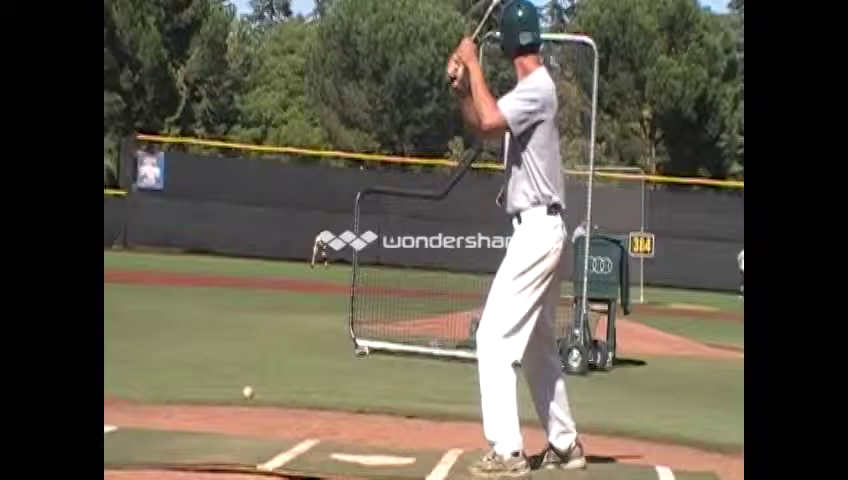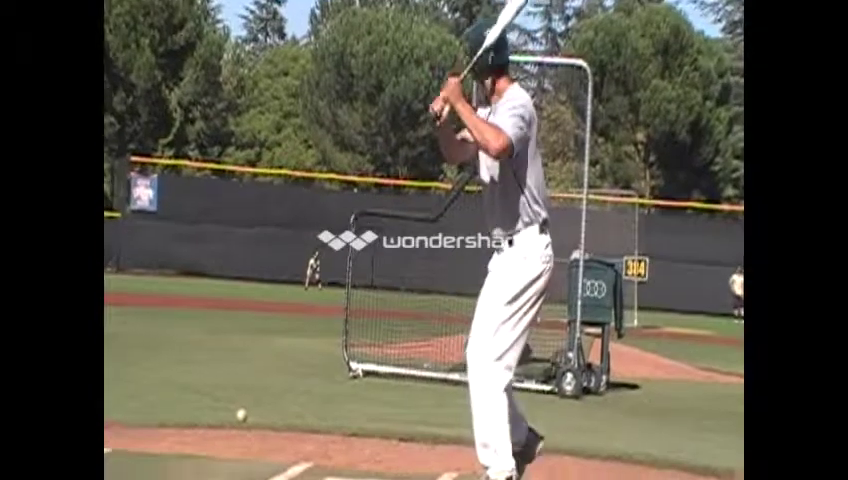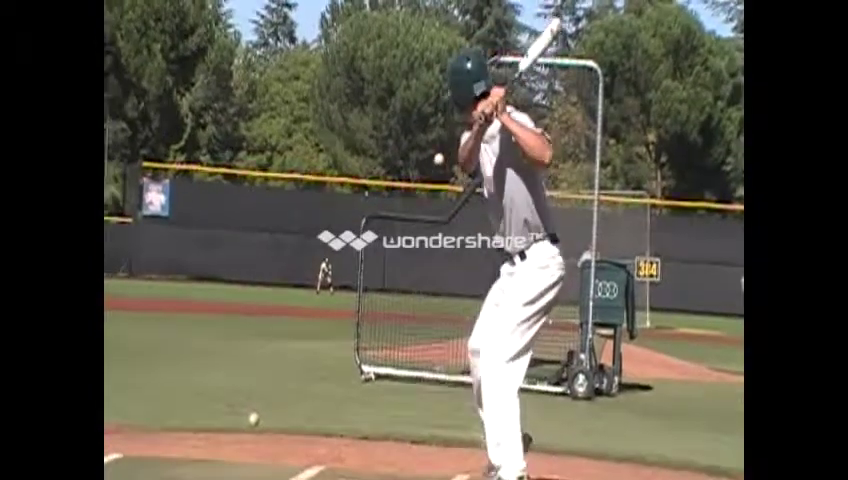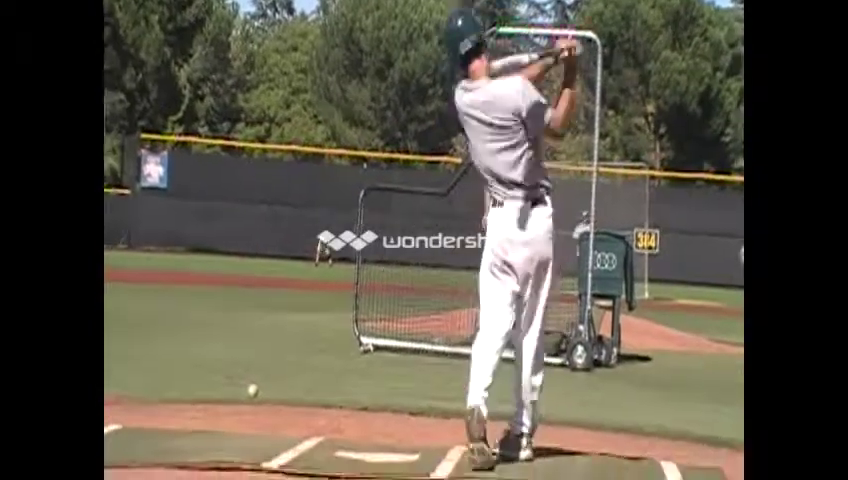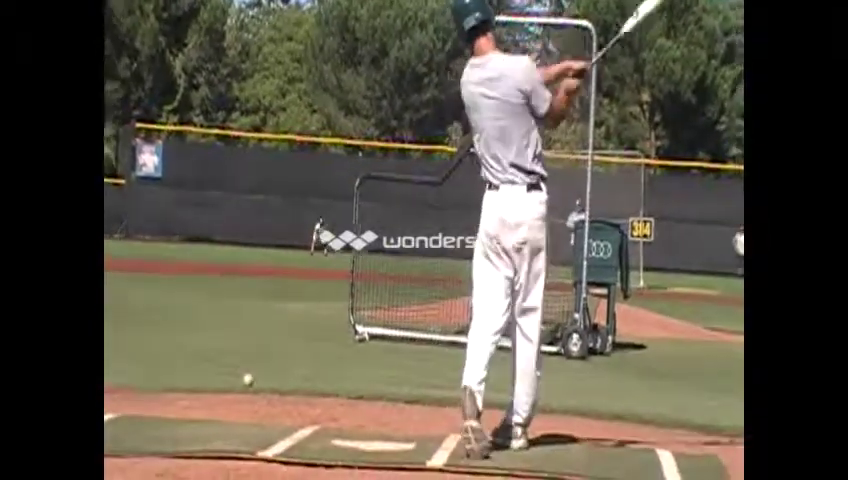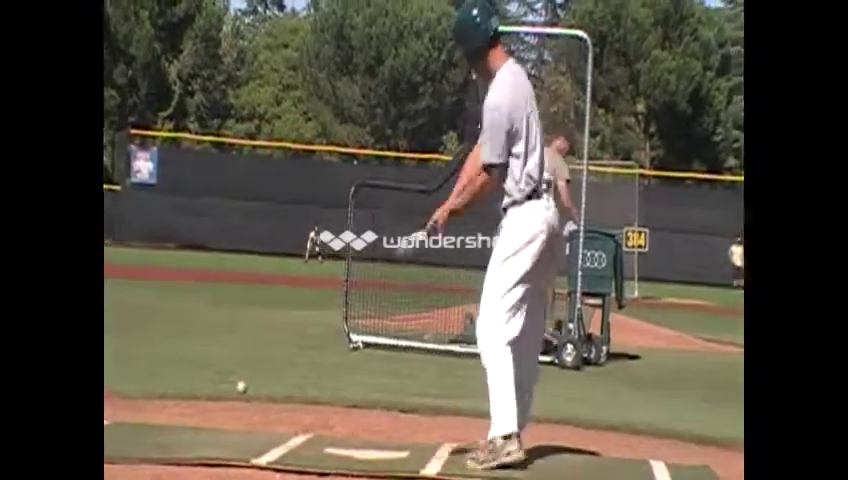
dt=0.5s
person 1, frame 1
left shoulder: (537, 88)
right shoulder: (531, 87)
left elbow: (490, 121)
right elbow: (482, 125)
left wrist: (473, 65)
right wrist: (461, 88)
left hip: (535, 230)
right hip: (540, 231)
left knee: (494, 339)
right knee: (538, 344)
person 1, frame 2
left shoulder: (516, 103)
right shoulder: (491, 108)
left elbow: (496, 147)
right elbow: (457, 154)
left wrist: (460, 104)
right wrist: (442, 120)
left hip: (525, 251)
right hip: (507, 252)
left knee: (486, 363)
right knee: (486, 358)
right ankle: (518, 438)
person 1, frame 3
left shoulder: (515, 121)
right shoulder: (483, 127)
left elbow: (545, 154)
right elbow: (464, 164)
left wrist: (503, 117)
right wrist: (479, 125)
left hip: (537, 263)
right hip: (516, 263)
left knee: (497, 367)
right knee: (479, 351)
right ankle: (506, 439)
person 1, frame 4
left shoulder: (462, 97)
right shoulder: (516, 92)
right elbow: (558, 125)
left wrist: (548, 60)
right wrist: (569, 72)
left hip: (499, 219)
right hip: (534, 218)
left knee: (492, 326)
right knee: (530, 332)
left ankle: (477, 407)
right ankle: (521, 433)
person 1, frame 5
left shoulder: (468, 78)
right shoulder: (520, 69)
right elbow: (554, 114)
left wrist: (560, 68)
right wrist: (571, 77)
left hip: (494, 202)
right hip: (529, 202)
left knee: (487, 314)
right knee: (527, 319)
left ankle: (472, 392)
right ankle: (517, 422)
person 1, frame 6
left shoulder: (501, 94)
right shoulder: (513, 79)
left elbow: (489, 174)
right elbow: (481, 153)
left wrist: (450, 210)
right wrist: (448, 205)
left hip: (524, 215)
right hip: (541, 212)
left knee: (493, 326)
right knee: (527, 331)
left ankle: (505, 436)
right ankle: (512, 427)
